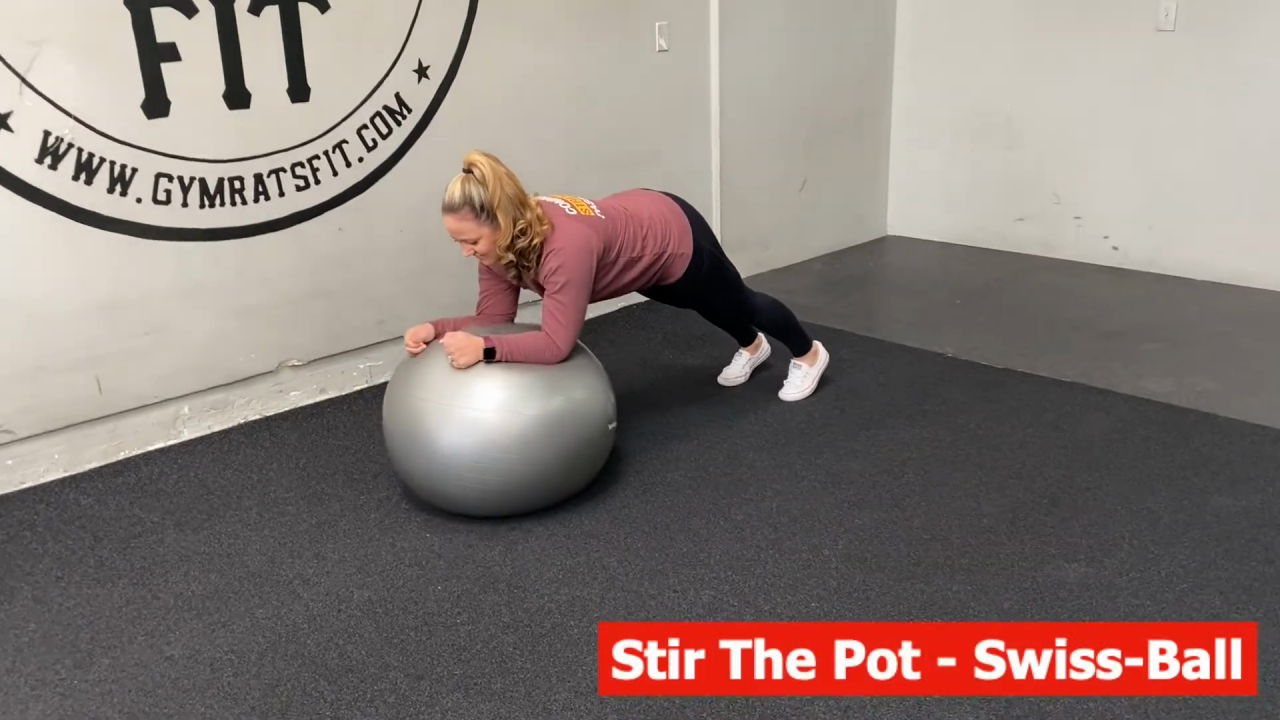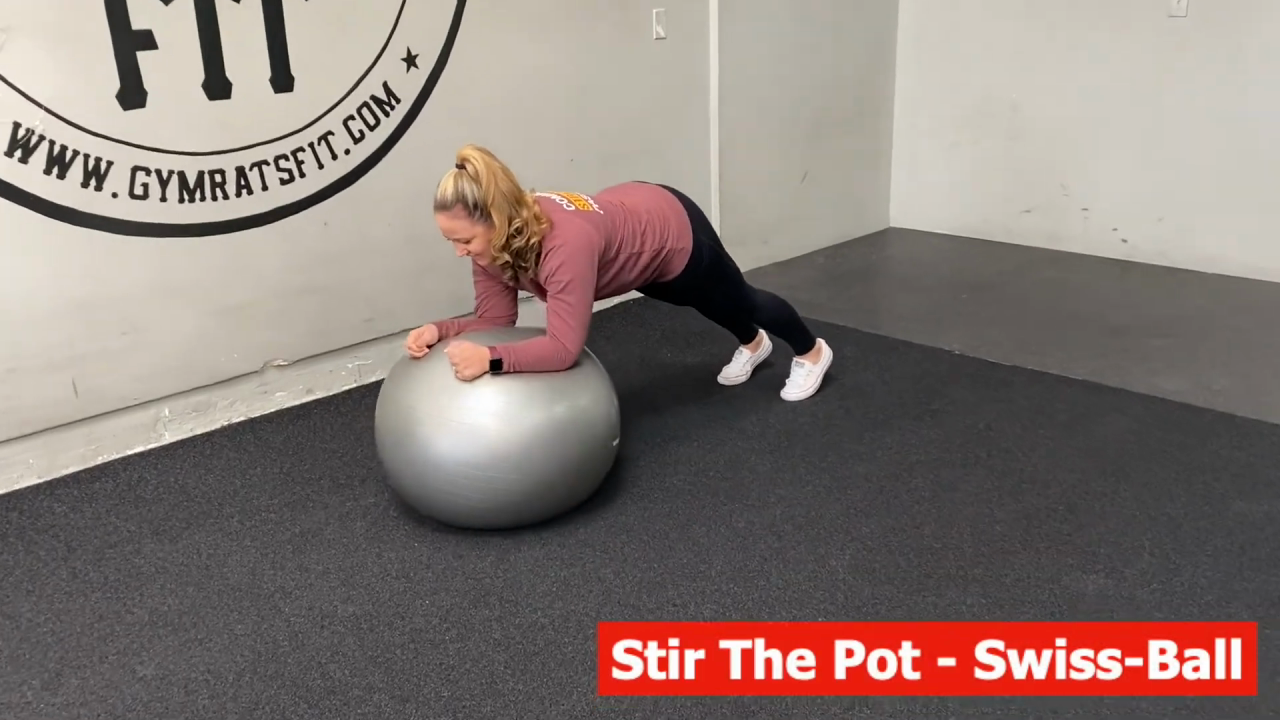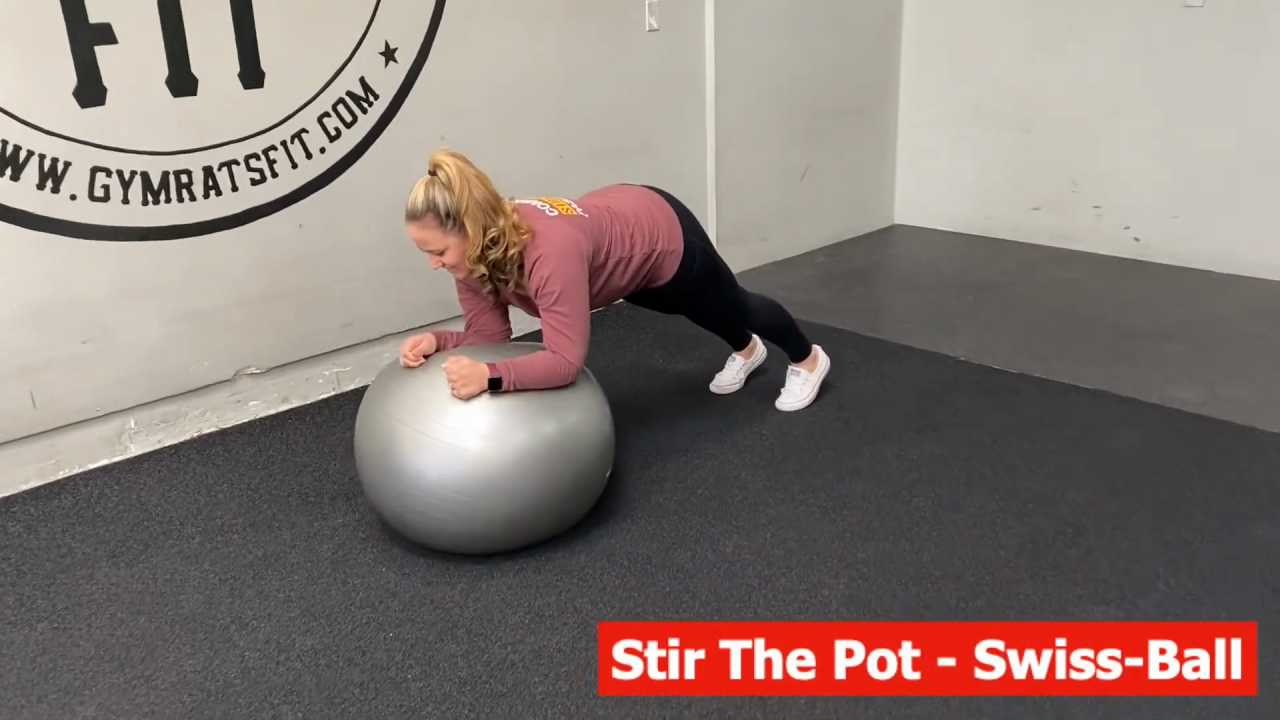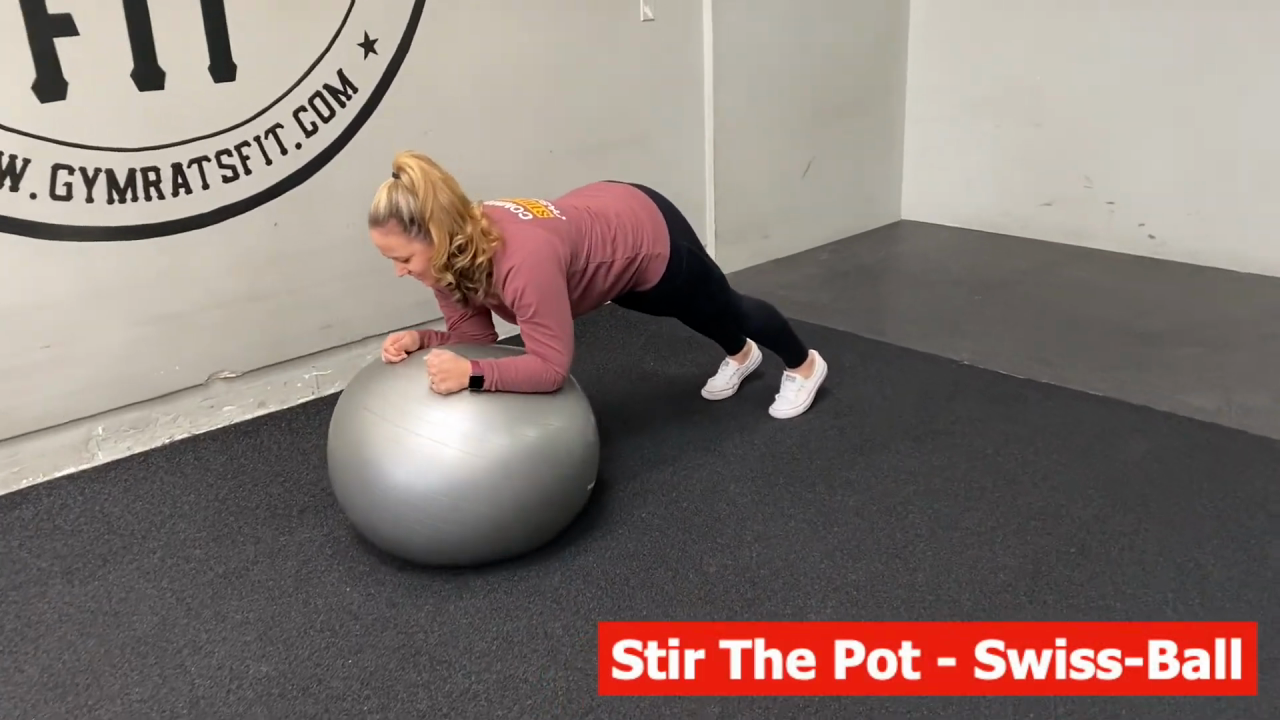
dt=0.4s
person 1, frame 1
left shoulder: (567, 244)
right shoulder: (500, 237)
left elbow: (557, 343)
right elbow: (493, 317)
left wrist: (483, 348)
right wrist: (438, 328)
left hip: (675, 239)
right hip: (636, 219)
left knee: (736, 302)
right knee: (710, 307)
left ankle: (808, 354)
right ankle: (752, 346)
person 1, frame 2
left shoulder: (566, 243)
right shoulder: (493, 237)
left elbow: (564, 347)
right elbow: (493, 319)
left wrist: (489, 358)
right wrist: (441, 329)
left hip: (674, 234)
right hip: (631, 213)
left knee: (734, 299)
right knee: (712, 305)
left ankle: (811, 352)
right ankle: (752, 343)
person 1, frame 3
left shoulder: (551, 251)
right shoulder: (471, 250)
left elbow: (565, 360)
right elbow: (487, 336)
left wrist: (487, 376)
right wrist: (437, 340)
left hip: (664, 238)
right hip: (618, 216)
left knee: (729, 304)
right knee: (703, 311)
left ankle: (807, 359)
right ankle: (746, 350)
person 1, frame 4
left shoulder: (524, 259)
right shoulder: (446, 253)
left elbow: (551, 367)
right elbow: (473, 336)
left wrist: (470, 373)
right wrist: (421, 339)
left hip: (650, 240)
left knee: (720, 305)
right knee: (692, 312)
left ankle: (804, 365)
right ankle: (741, 354)
